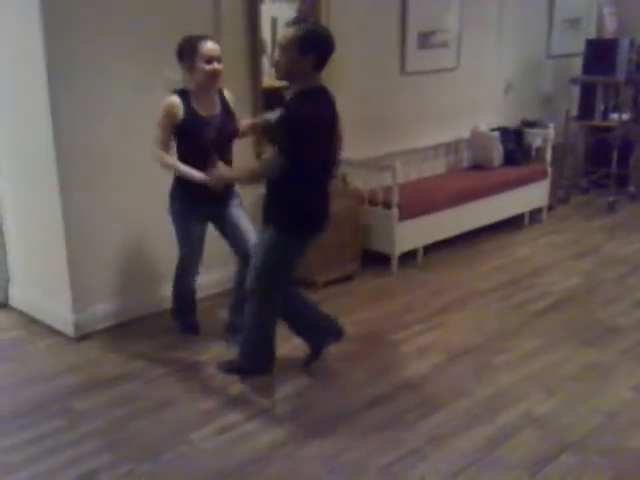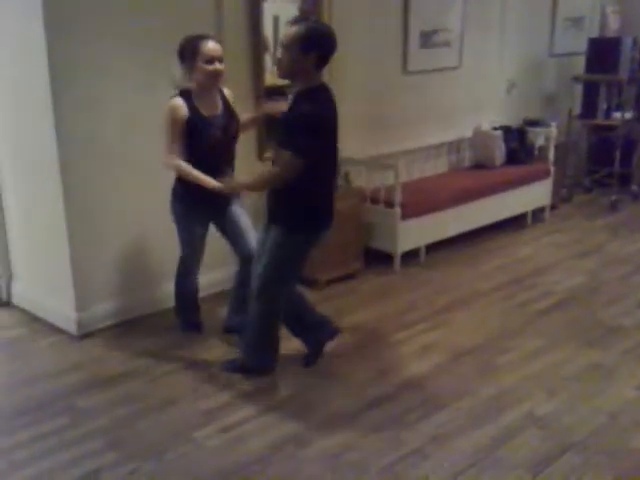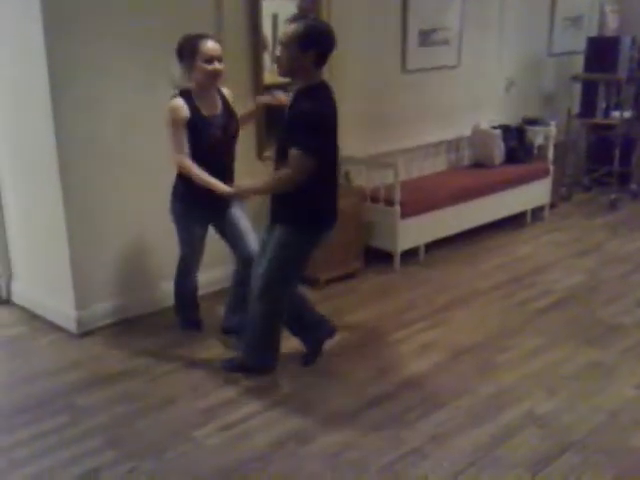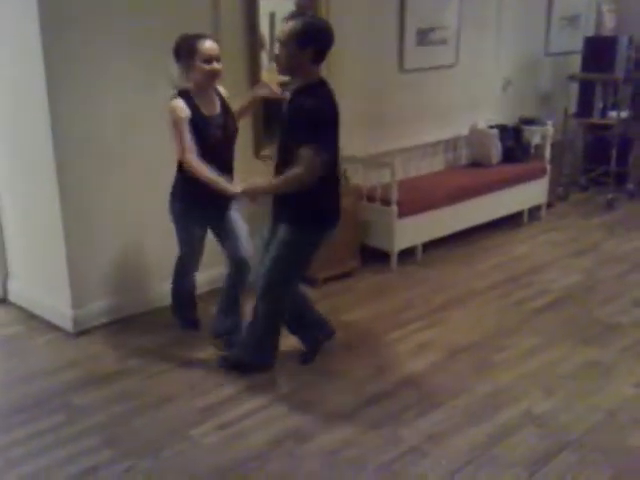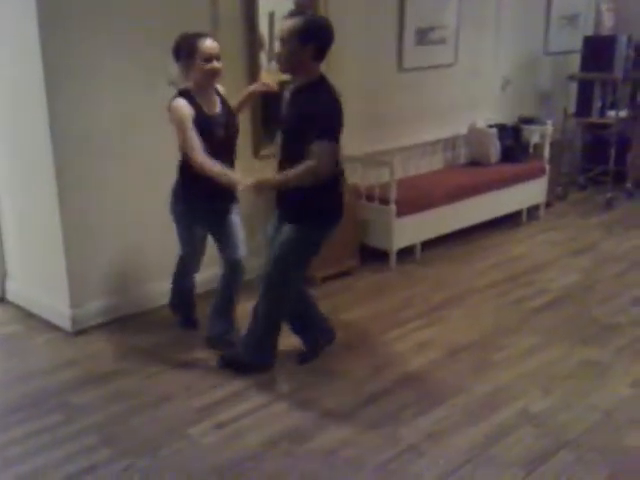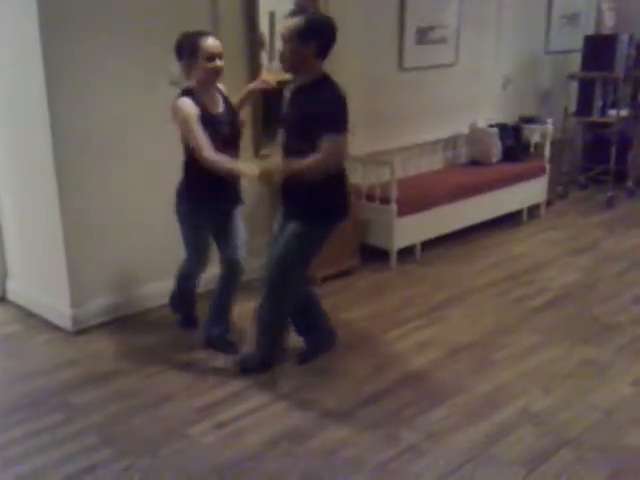
dt=0.1s
person 1, frame 1
left shoulder: (301, 112)
right shoulder: (319, 100)
left elbow: (270, 170)
right elbow: (334, 147)
left wrist: (227, 176)
left hip: (292, 218)
right hip: (303, 211)
left knee: (261, 288)
right knee: (274, 283)
left ankle: (254, 359)
right ankle: (320, 331)
person 1, frame 2
left shoulder: (308, 111)
right shoulder: (313, 98)
left elbow: (283, 173)
right elbow: (309, 158)
left wrist: (240, 184)
left hip: (300, 217)
right hip: (289, 212)
left knee: (266, 287)
right knee: (271, 281)
left ankle: (257, 358)
right ankle: (316, 331)
person 1, frame 3
left shoulder: (310, 109)
right shoulder: (311, 97)
left elbow: (295, 174)
left wrist: (249, 189)
left hip: (304, 216)
right hip: (292, 212)
left knee: (268, 287)
right knee: (271, 280)
left ankle: (257, 358)
right ankle: (315, 331)
person 1, frame 4
left shoulder: (315, 105)
right shoulder: (301, 94)
left elbow: (309, 171)
left wrist: (262, 188)
left hip: (308, 214)
right hip: (289, 208)
left knee: (271, 284)
right knee: (278, 279)
left ankle: (254, 355)
right ankle: (316, 332)
person 1, frame 5
left shoulder: (320, 101)
right shoulder: (299, 92)
left elbow: (322, 165)
left wrist: (273, 182)
left hip: (312, 212)
right hip: (293, 206)
left knee: (275, 282)
right knee: (282, 278)
left ankle: (254, 354)
right ankle: (318, 334)
person 1, frame 6
left shoulder: (327, 98)
right shoulder: (298, 91)
left elbow: (332, 159)
left wrist: (285, 168)
left hip: (317, 208)
right hip: (295, 202)
left knee: (276, 277)
right knee: (286, 275)
left ankle: (266, 353)
right ankle: (320, 335)
person 2, frame 1
left shoulder: (226, 97)
right shoulder: (175, 104)
right elbow: (161, 154)
right wrist: (195, 175)
left hip: (225, 196)
right hip: (188, 200)
left knee: (251, 251)
right knee: (190, 262)
left ankle: (239, 318)
right ankle: (184, 317)
person 2, frame 2
left shoulder: (226, 96)
right shoulder: (178, 107)
right elbow: (172, 159)
left wrist: (262, 115)
right wrist: (208, 182)
left hip: (225, 198)
right hip: (191, 200)
left knee: (252, 252)
right knee: (191, 261)
left ankle: (237, 318)
right ankle: (188, 316)
person 2, frame 3
left shoulder: (225, 95)
right shoulder: (179, 106)
right elbow: (182, 160)
left wrist: (257, 108)
right wrist: (218, 186)
left hip: (226, 197)
right hip: (191, 200)
left knee: (251, 254)
right knee: (191, 261)
left ankle: (235, 320)
right ankle: (187, 313)
person 2, frame 4
left shoulder: (221, 94)
right shoulder: (179, 106)
right elbow: (190, 161)
left wrist: (253, 100)
right wrist: (230, 187)
left hip: (224, 199)
right hip: (190, 200)
left knee: (242, 258)
right knee: (190, 260)
left ankle: (227, 325)
right ankle: (184, 310)
person 2, frame 5
left shoulder: (219, 93)
right shoulder: (181, 106)
right elbow: (199, 159)
left wrist: (248, 95)
right wrist: (240, 181)
left hip: (224, 198)
right hip: (191, 200)
left knee: (236, 261)
right knee: (191, 261)
left ankle: (219, 330)
right ankle: (182, 308)
person 2, frame 6
left shoulder: (220, 92)
right shoulder: (184, 105)
right elbow: (207, 156)
left wrist: (248, 94)
right wrist: (249, 170)
left hip: (228, 196)
right hip: (196, 200)
left knee: (234, 263)
right knee: (196, 262)
left ankle: (216, 331)
right ankle: (182, 304)
